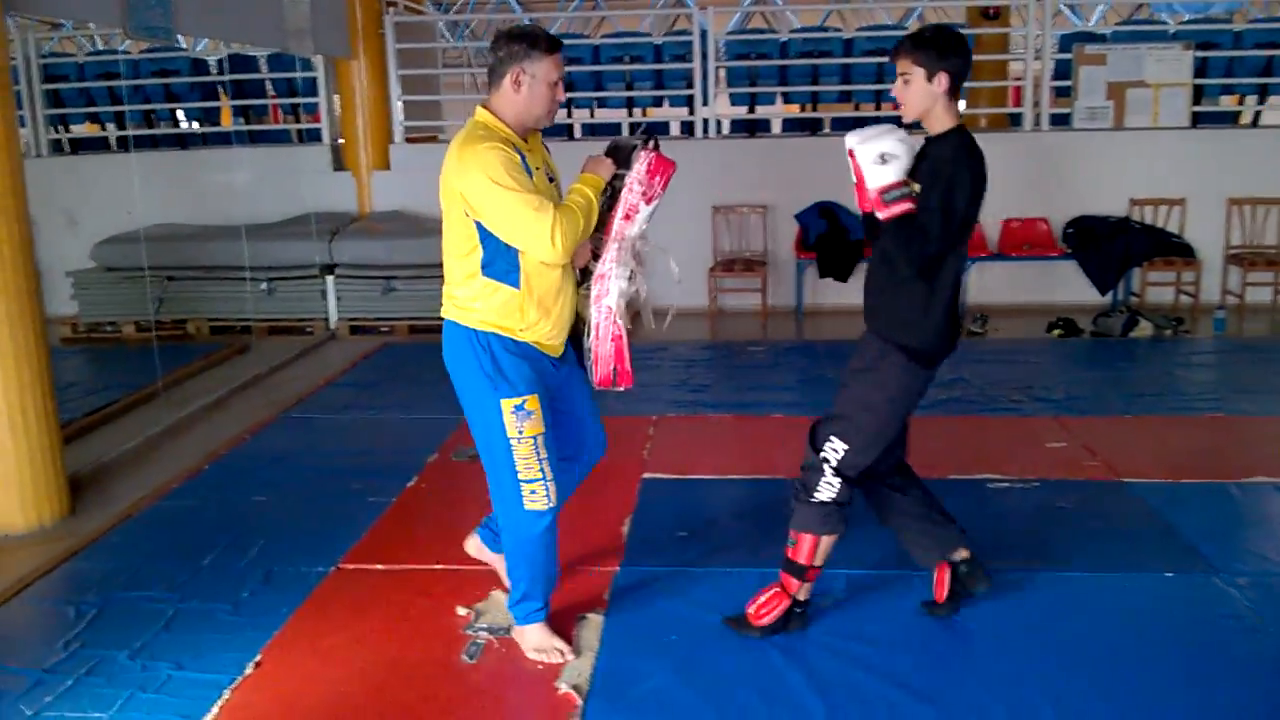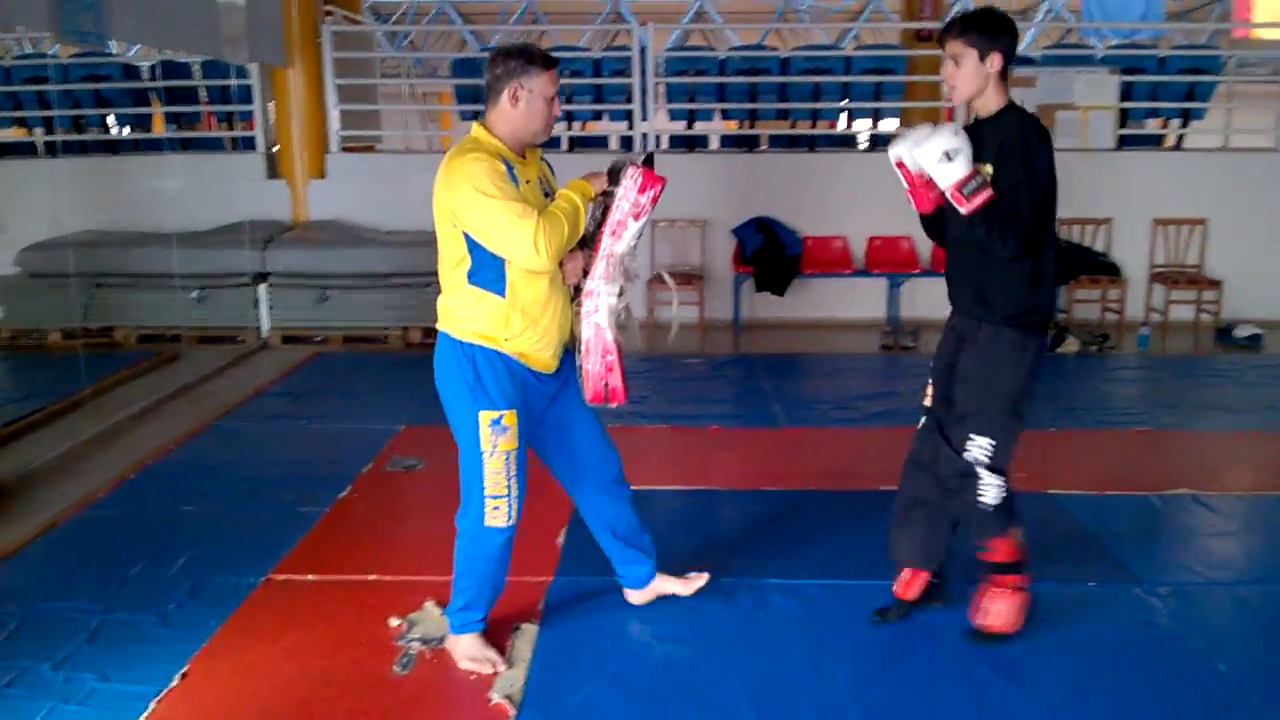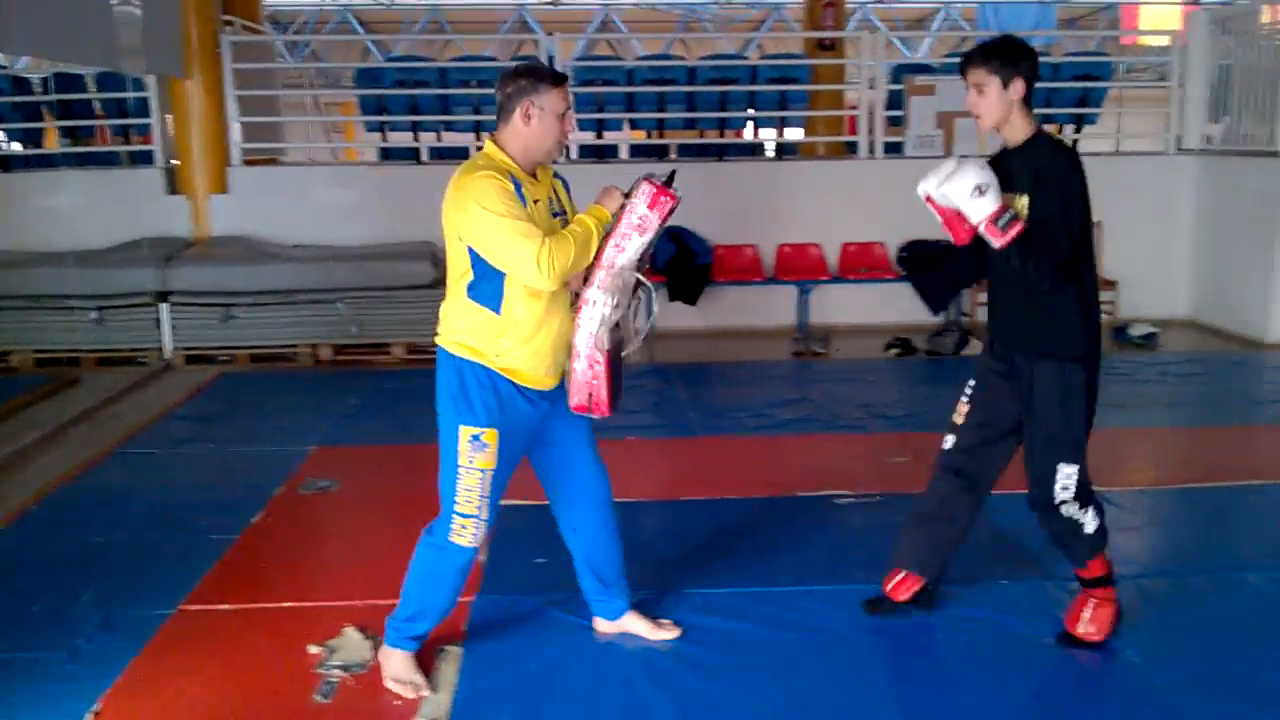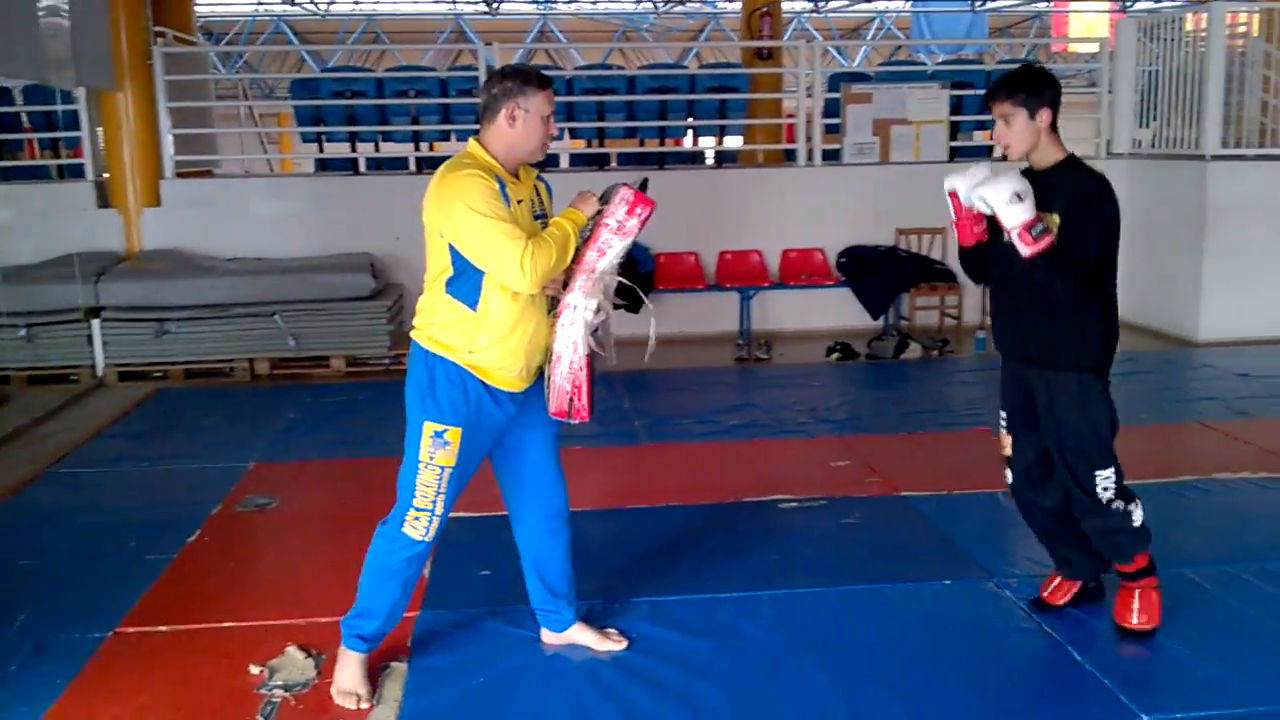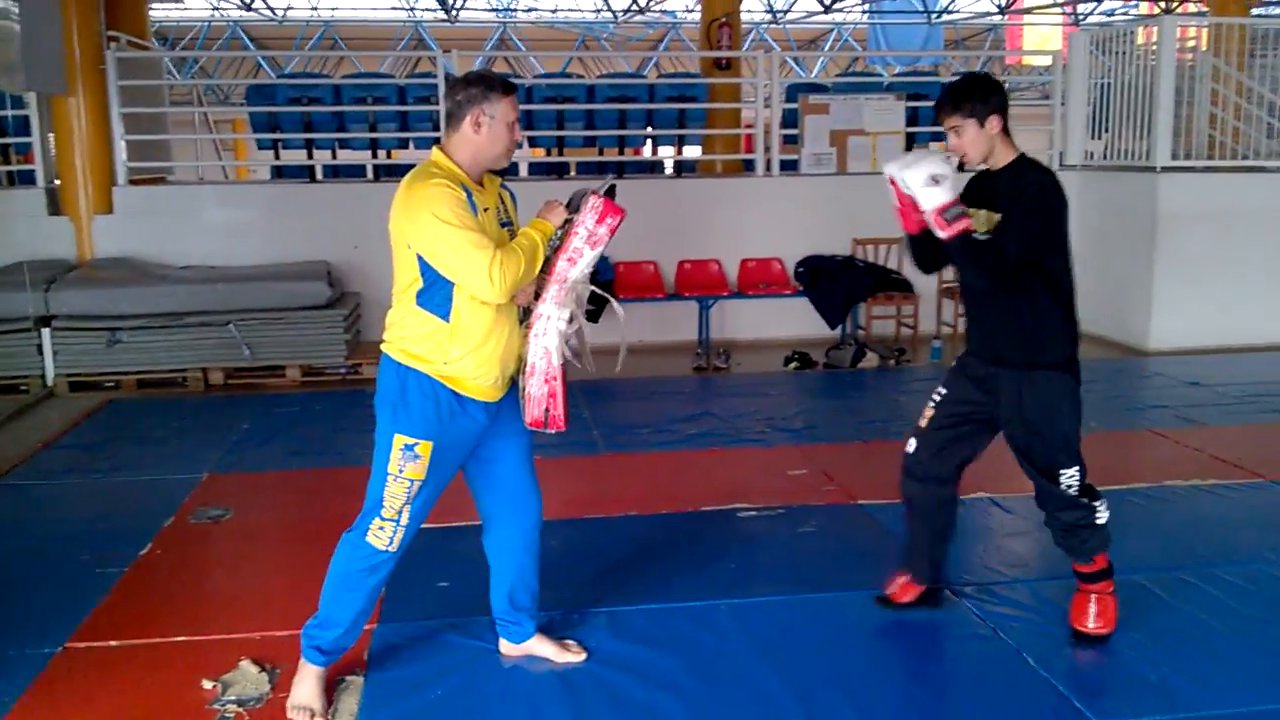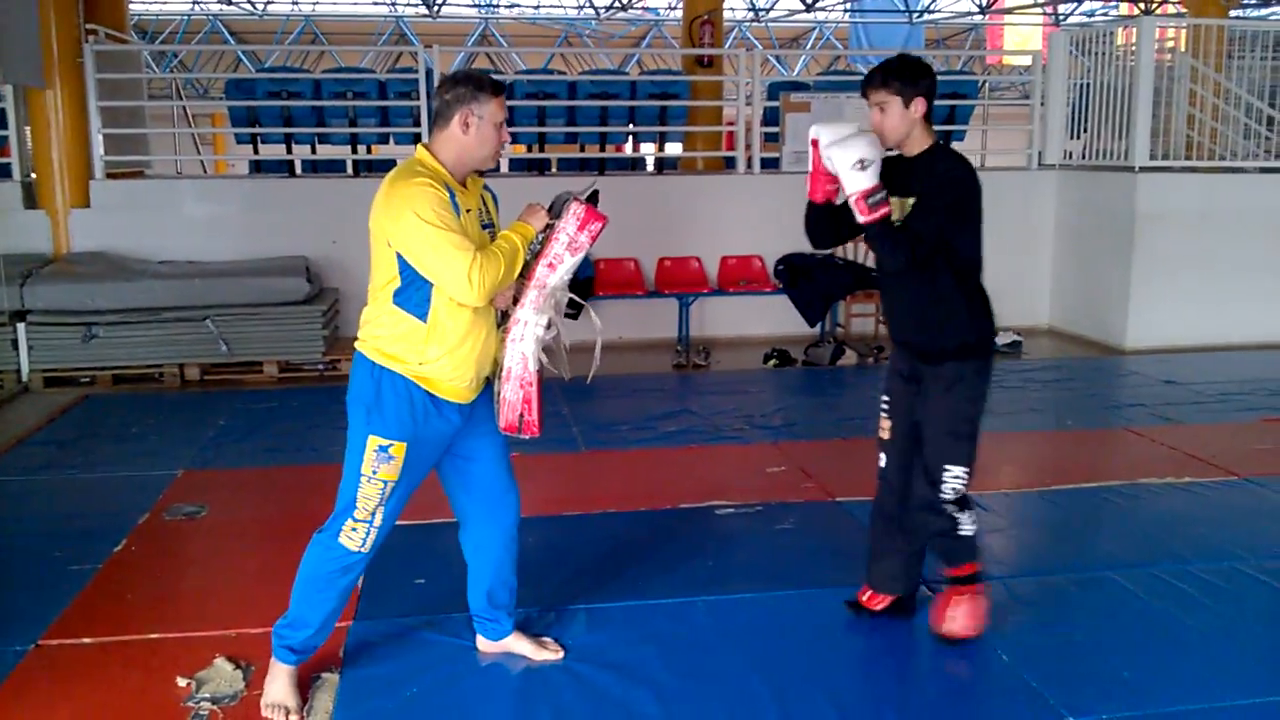
dt=0.3s
person 1, frame 1
left shoulder: (527, 144)
right shoulder: (480, 156)
right elbow: (551, 238)
left wrist: (581, 243)
right wrist: (592, 182)
left hip: (537, 341)
right hip: (490, 346)
left knee: (581, 446)
right knee: (531, 486)
left ankle: (496, 539)
right ankle: (528, 616)
person 1, frame 2
left shoulder: (530, 163)
right shoulder: (470, 168)
right elbow: (537, 245)
left wrist: (576, 258)
right wrist: (581, 191)
left hip: (545, 358)
right hip: (484, 361)
left knee: (596, 471)
right knee: (492, 503)
left ankle: (641, 578)
right ankle: (464, 628)
person 1, frame 3
left shoulder: (549, 182)
right shoulder: (477, 186)
left elbow: (565, 265)
right elbow: (543, 264)
left wrist: (595, 261)
right wrist: (598, 216)
left hip: (546, 378)
right hip: (481, 377)
left knee: (586, 495)
right knee: (463, 523)
left ankle: (612, 610)
right ankle: (400, 641)
person 1, frame 4
left shoulder: (528, 182)
right shoulder: (462, 184)
left elbow: (541, 269)
right elbow: (525, 267)
left wrist: (572, 267)
right wrist: (574, 218)
left hip: (520, 377)
right hip: (455, 376)
left knee: (544, 503)
right knee: (417, 519)
left ankle: (558, 621)
right ankle: (357, 644)
person 1, frame 5
left shoulder: (493, 189)
right shoulder: (429, 194)
right elbow: (494, 277)
left wrist: (537, 278)
right wrist: (542, 227)
left hip: (491, 387)
right hip: (426, 388)
left knee: (517, 513)
right knee: (384, 530)
left ankle: (518, 633)
right ankle: (315, 659)
person 1, frame 6
left shoulder: (474, 191)
right shoulder: (411, 192)
right elbow: (473, 281)
left wrist: (512, 286)
right wrist: (523, 231)
left hip: (465, 389)
right hip: (400, 389)
left knee: (495, 510)
right knee: (355, 532)
left ankle: (495, 630)
right ankle: (287, 657)
person 2, frame 1
left shoulder: (955, 161)
right shoulder: (936, 154)
left elbow: (914, 258)
left wrist: (884, 192)
right wrist: (875, 190)
left hip: (907, 339)
right hip: (901, 333)
left knee: (830, 459)
right knee: (872, 456)
left ankle: (794, 593)
right ankle: (957, 562)
person 2, frame 2
left shoulder: (1023, 138)
right shoulder: (966, 136)
left elbow: (1012, 242)
left wrist: (960, 184)
right wrist: (919, 186)
left hip: (1011, 324)
right hip: (971, 317)
left knee: (977, 455)
right knee: (932, 443)
left ankle: (1006, 580)
right ankle: (918, 570)
person 2, frame 3
left shoulder: (1057, 166)
right shoulder: (988, 169)
left elbow: (1052, 272)
right elbow: (971, 270)
left wrist: (995, 222)
right wrist: (957, 226)
left hip: (1060, 354)
right hip: (1005, 352)
left knee: (1057, 487)
right knee: (959, 462)
left ankle: (1099, 591)
right ankle: (915, 576)
person 2, frame 4
left shoulder: (1087, 190)
right shoulder: (1015, 184)
left elbow: (1074, 286)
right elbow: (983, 271)
left wrist: (1025, 231)
right wrist: (972, 229)
left hip: (1073, 369)
right hip: (1018, 364)
left knee: (1095, 486)
right knee: (1029, 485)
left ankle: (1138, 579)
right ankle: (1079, 573)
person 2, frame 5
left shoulder: (1036, 188)
right shoulder: (977, 188)
left elbow: (990, 272)
right elbow: (930, 260)
left wrist: (944, 213)
right wrist: (915, 214)
left hip: (1039, 367)
right hip: (982, 361)
left knee: (1060, 484)
right knee: (924, 462)
left ankle: (1096, 582)
right ankle: (920, 576)
person 2, frame 6
left shoulder: (951, 176)
right shoulder: (887, 173)
left elbow: (904, 257)
right elbow: (821, 234)
left wrist: (864, 196)
right wrist: (824, 178)
left hip: (958, 355)
right hip: (910, 350)
left knee: (937, 483)
right knee: (897, 471)
left ankle: (964, 584)
right ankle: (890, 586)
